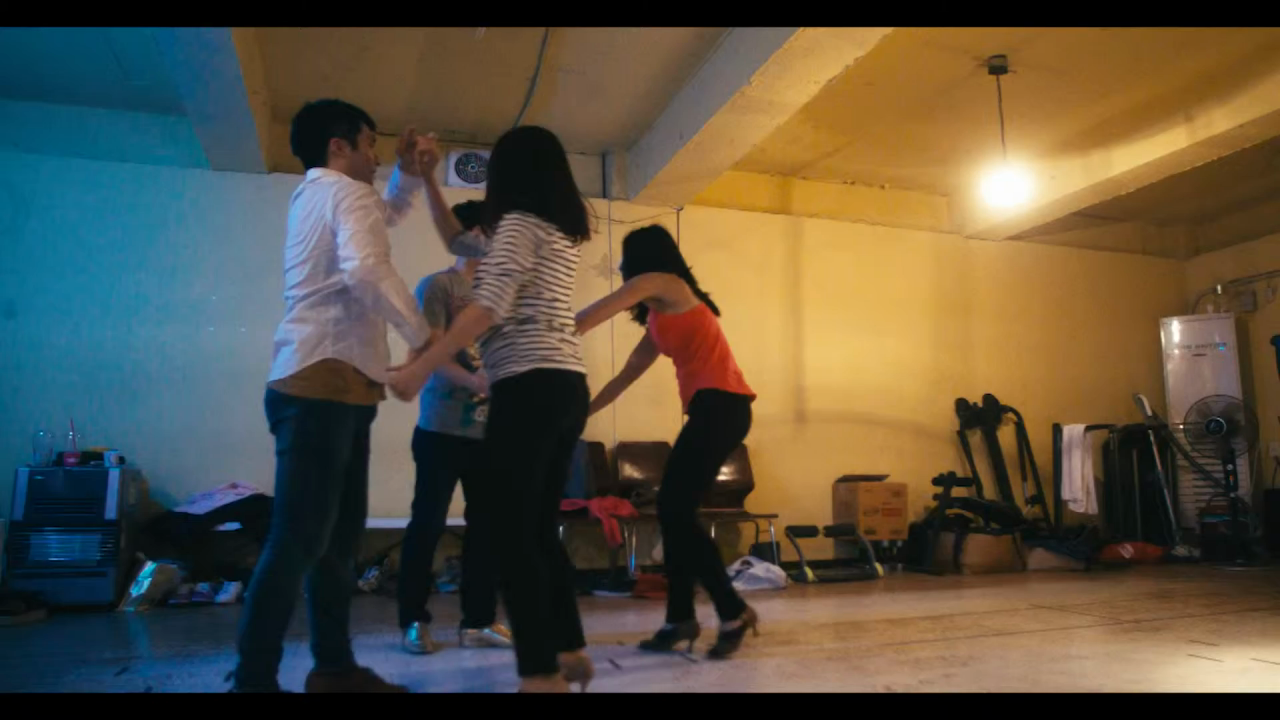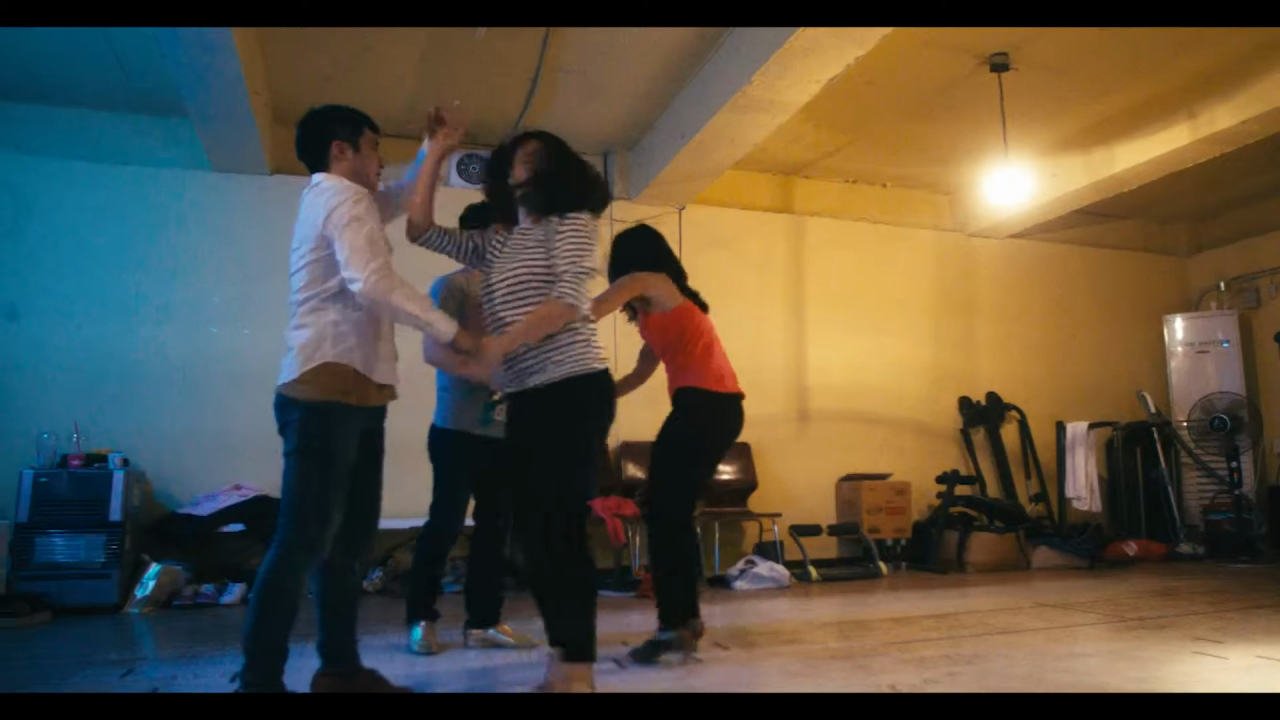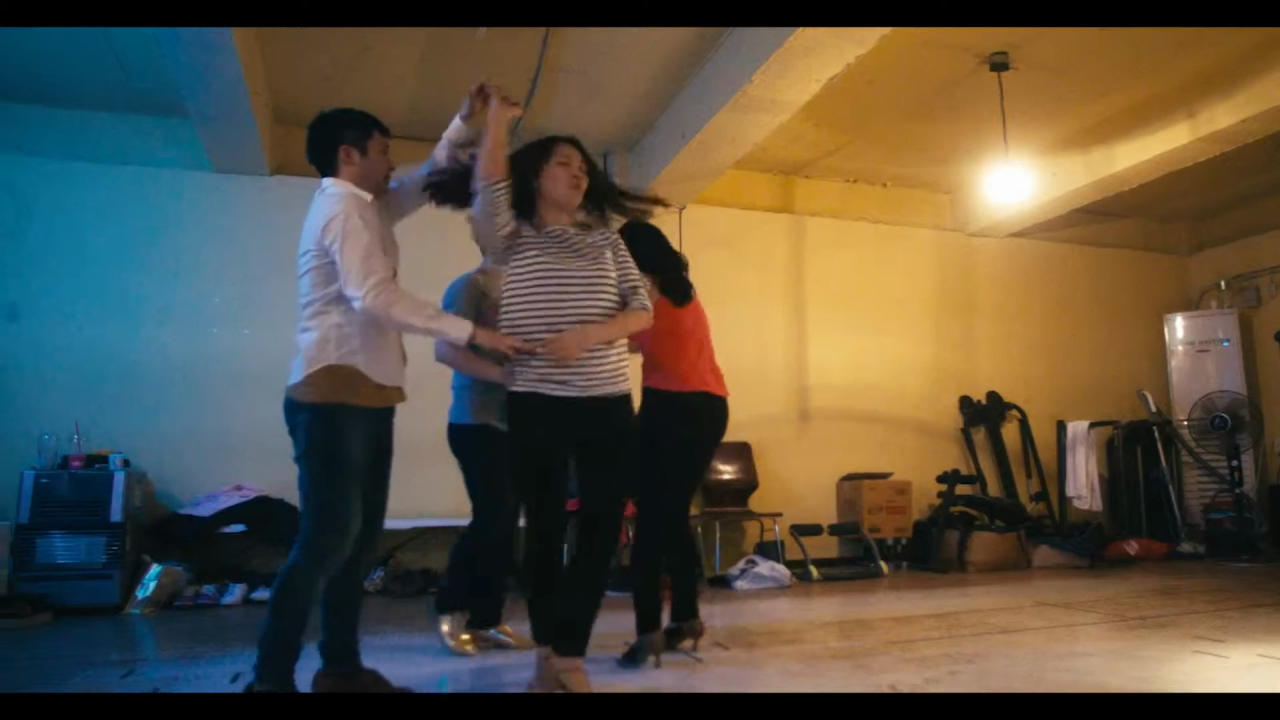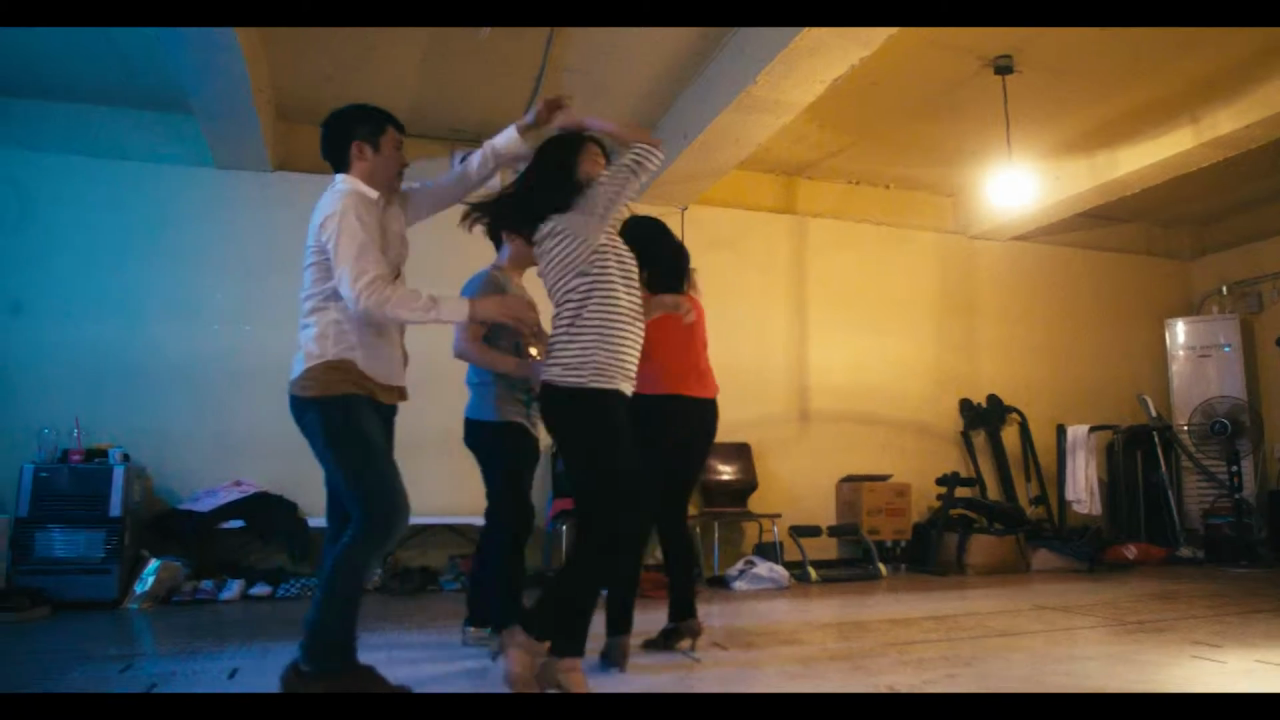
dt=0.2s
person 1, frame 1
left shoulder: (314, 198)
right shoulder: (346, 193)
left elbow: (387, 214)
right elbow: (366, 269)
left wrist: (409, 171)
right wrist: (420, 333)
left hip: (334, 389)
right hip: (322, 388)
left knee: (339, 534)
right knee: (299, 539)
left ankle: (334, 664)
right ankle: (254, 678)
person 1, frame 2
left shoulder: (350, 202)
right shoulder: (343, 201)
left elbow: (406, 196)
right elbow: (372, 283)
left wrist: (434, 148)
right wrist: (450, 328)
left hip: (355, 393)
right hip: (326, 391)
left knee: (351, 535)
right knee: (305, 539)
left ankle: (339, 665)
right ankle: (259, 679)
person 1, frame 3
left shoulder: (369, 208)
right shoulder: (344, 208)
left elbow: (428, 179)
right elbow: (375, 298)
left wrist: (465, 123)
right wrist: (472, 332)
left hip: (367, 395)
right hip: (333, 394)
left knee: (357, 535)
right knee: (330, 536)
left ankle: (340, 666)
right ankle: (271, 677)
person 1, frame 4
left shoulder: (388, 206)
right shoulder: (347, 206)
left elbow: (462, 180)
right elbow: (367, 295)
left wrist: (523, 131)
right wrist: (473, 307)
left hip: (368, 389)
right hip: (335, 386)
left knee: (358, 523)
right knee: (382, 515)
left ankle: (339, 662)
right ankle: (314, 663)
person 2, frame 1
left shoulder: (519, 226)
right shoulder: (549, 236)
left elbow: (489, 307)
left wrist: (421, 365)
right wrist: (426, 181)
left hip: (531, 387)
right hip: (557, 387)
left knee: (517, 529)
right knee: (535, 527)
left ankle: (539, 674)
right ankle: (566, 650)
person 2, frame 2
left shoulder: (576, 224)
right shoulder: (495, 243)
left elbow: (571, 298)
right elbow: (420, 229)
left wrist: (498, 343)
right wrist: (439, 149)
left hip: (579, 388)
right hip: (525, 399)
left knee: (562, 524)
right knee: (536, 529)
left ankle: (578, 660)
right ankle: (566, 647)
person 2, frame 3
left shoulder: (607, 245)
right shoulder: (506, 238)
left elbow: (641, 312)
right elbow: (487, 186)
left wrist: (590, 338)
right wrist: (497, 121)
left hip: (607, 406)
right hip: (538, 405)
left knee: (601, 533)
right knee: (544, 533)
left ankle: (568, 657)
right ankle: (547, 648)
person 2, frame 4
left shoulder: (588, 237)
right shoulder: (577, 220)
left elbow: (604, 305)
right elbow: (647, 153)
right wrist: (594, 127)
left hip: (578, 395)
right hip: (587, 394)
left knee: (598, 529)
right knee: (609, 529)
left ankle: (561, 658)
right ankle: (528, 641)
person 3, frame 1
left shoulder: (660, 283)
right shoulder: (660, 321)
left elbow: (588, 319)
right elbow: (627, 374)
right wrist: (584, 411)
left hip: (718, 406)
right hip: (722, 409)
left knee: (675, 510)
right knee: (676, 510)
left ankle: (734, 610)
right ankle: (681, 620)
person 3, frame 2
left shoulder: (647, 282)
right shoulder: (678, 297)
left elbow: (589, 313)
right elbow: (641, 372)
left hip: (699, 406)
right hip: (724, 408)
left knee: (660, 511)
right knee: (677, 512)
left ankle: (674, 623)
right ankle: (683, 618)
person 3, frame 3
right shoulder: (684, 288)
right wrist: (631, 343)
left hip: (669, 405)
right hip: (711, 407)
left knee: (651, 518)
right knee: (675, 513)
left ankle: (649, 630)
right ankle: (686, 617)
person 3, frame 4
right shoulder: (686, 283)
left hip: (653, 407)
right hip: (701, 408)
right knee: (673, 513)
left ankle: (620, 634)
right ankle: (683, 617)
person 4, frame 1
right shoulder: (436, 287)
right wrist: (474, 382)
left hip: (492, 431)
right hip: (442, 430)
left knee: (485, 528)
right knee: (428, 525)
left ankle: (478, 621)
right ankle: (414, 620)
person 4, frame 2
right shoulder: (449, 288)
right elbow: (435, 352)
left hip: (503, 429)
right hip: (458, 428)
left knee: (495, 527)
right knee: (446, 522)
left ankle: (483, 622)
right ankle: (423, 616)
person 4, frame 3
right shoulder: (469, 288)
right elbow: (446, 350)
right wrist: (505, 376)
left hip: (510, 424)
right hip: (476, 423)
left knee: (505, 524)
right knee: (493, 518)
left ankle: (487, 620)
right ankle: (451, 610)
person 4, frame 4
left shoulder: (521, 291)
right shoulder: (486, 284)
left elbow: (541, 346)
right elbow: (464, 345)
right wrist: (529, 370)
left hip: (518, 420)
right hip: (496, 420)
left knee: (508, 521)
right knee: (511, 520)
left ankle: (481, 620)
right ankle: (505, 624)
